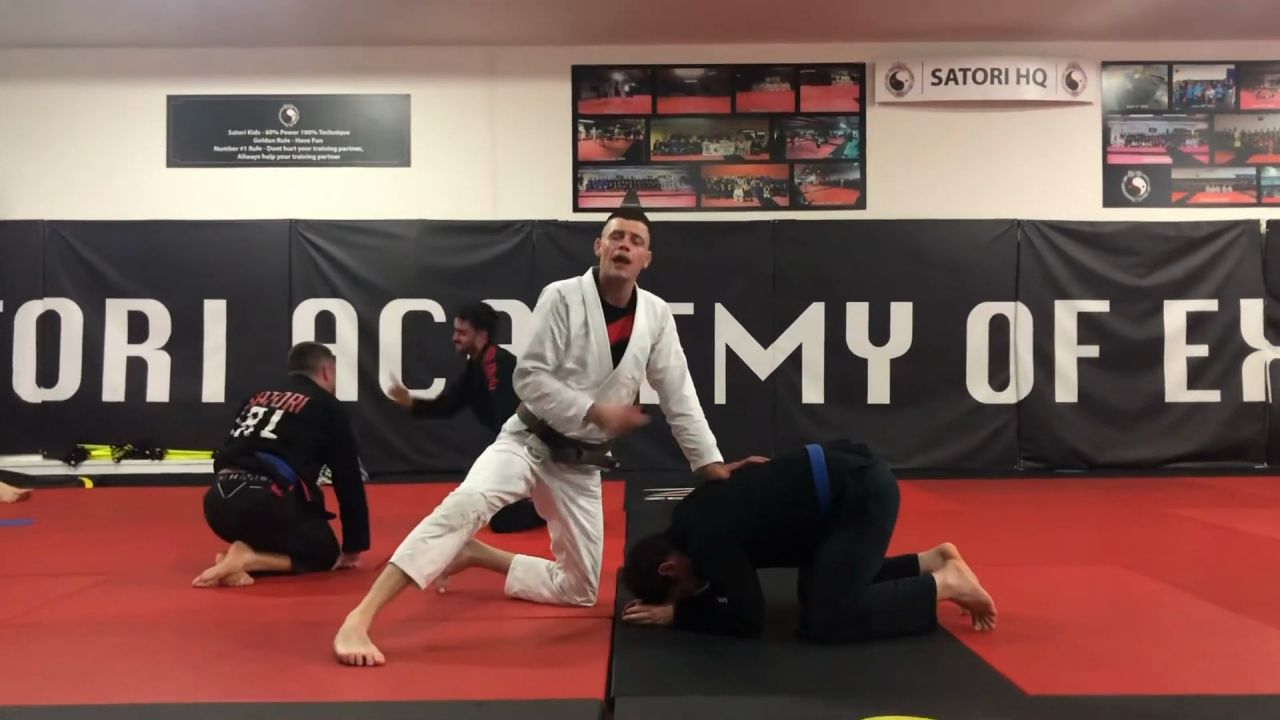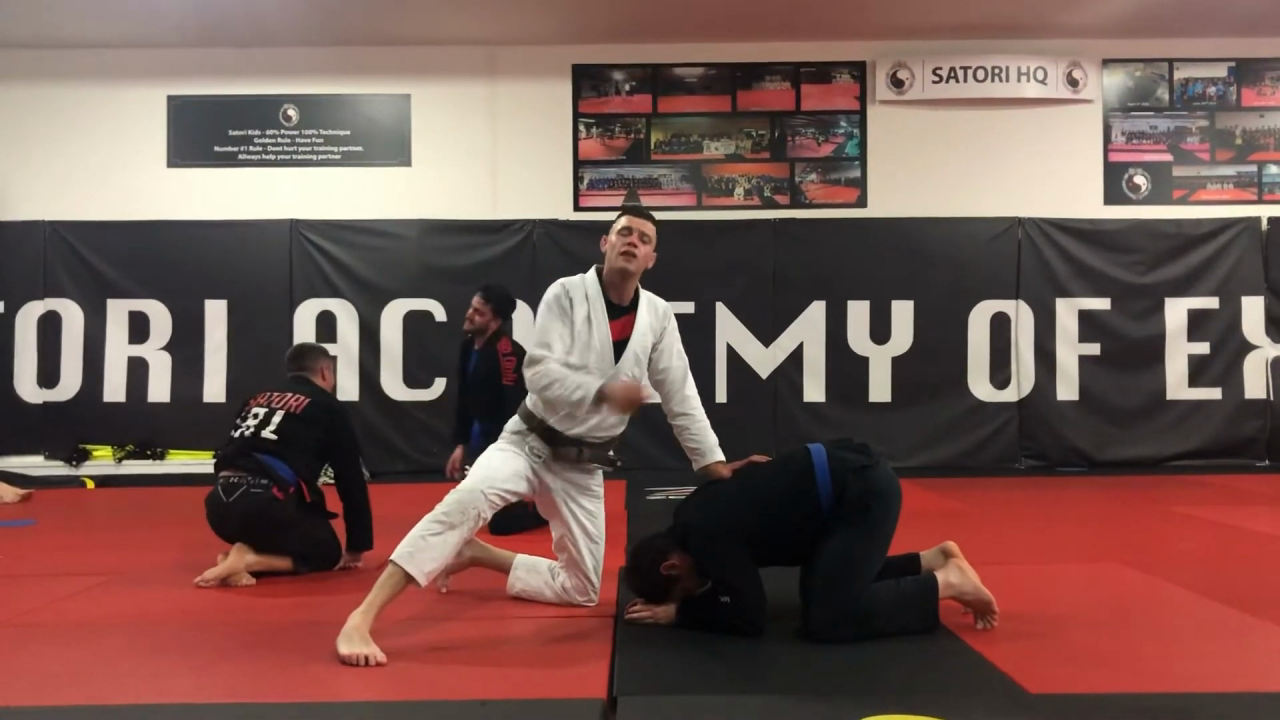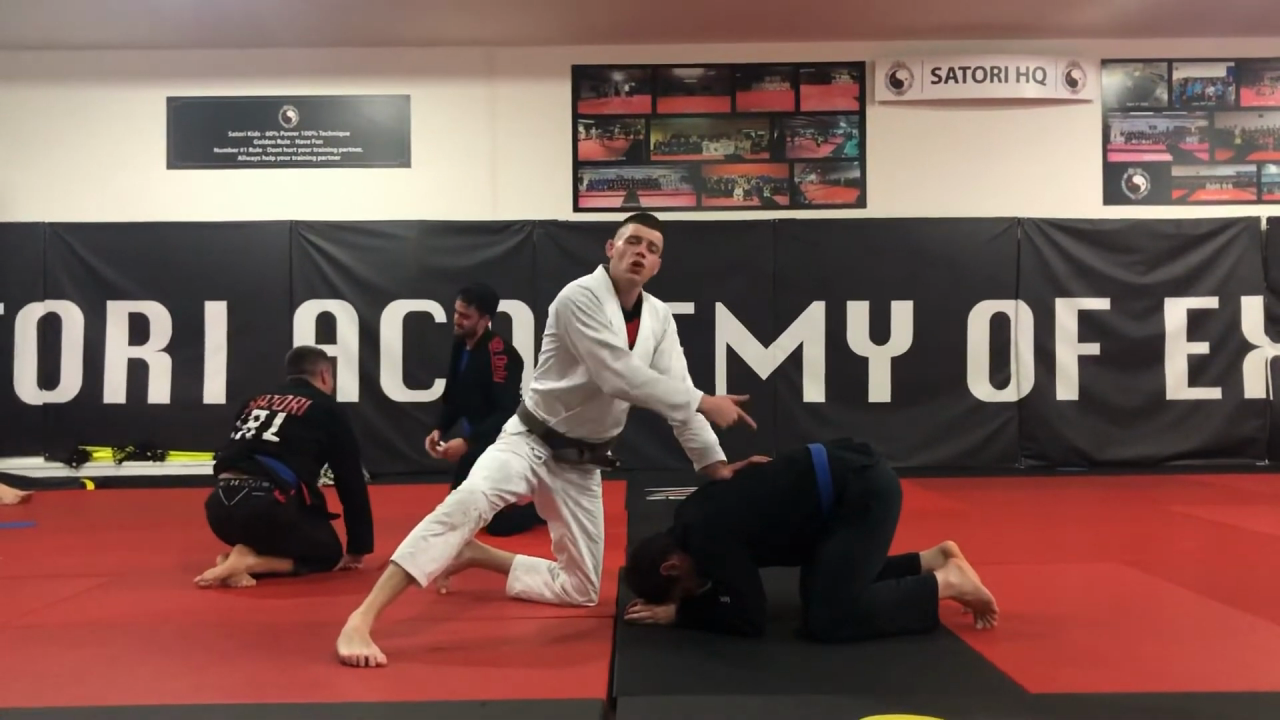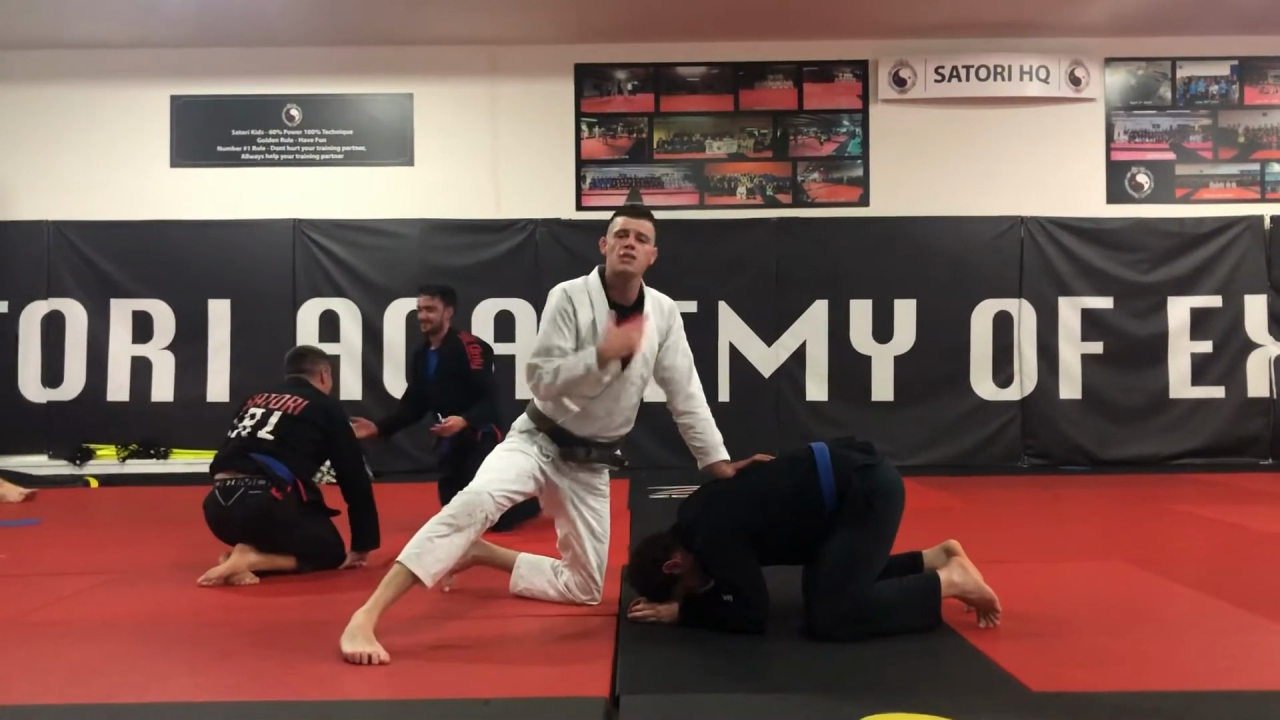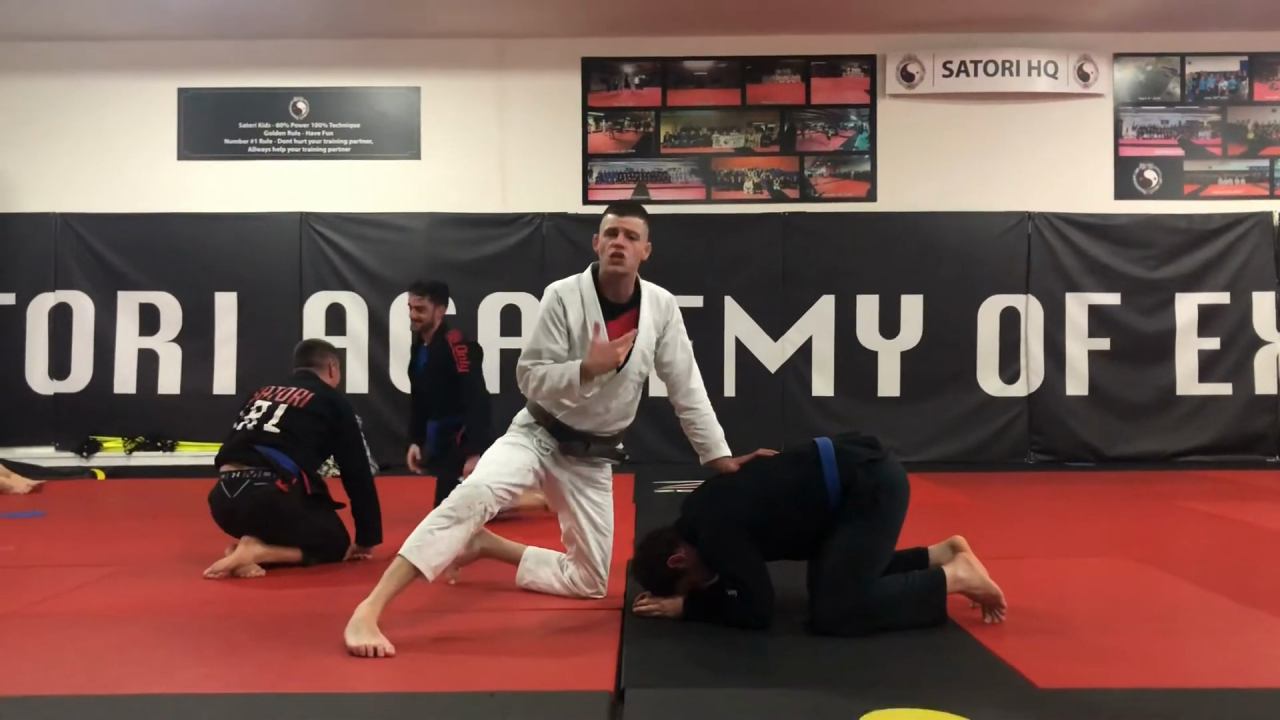
dt=0.5s
person 1, frame 1
left shoulder: (656, 314)
right shoulder: (563, 297)
left elbow: (679, 396)
right elbow: (530, 379)
left wrist: (713, 465)
right wrist: (593, 411)
left hip: (582, 463)
right hip: (531, 442)
left knee: (580, 591)
right knee: (467, 504)
left ankle: (472, 555)
right ankle: (359, 620)
person 1, frame 2
left shoulder: (658, 315)
right shoulder: (567, 293)
left elbow: (681, 396)
right elbow: (539, 370)
left wrist: (716, 464)
right wrist: (602, 392)
left hip: (583, 463)
right hip: (532, 440)
left knee: (581, 590)
right knee: (466, 502)
left ankle: (474, 554)
right ankle: (361, 619)
person 1, frame 3
left shoulder: (659, 317)
right shoulder: (580, 297)
left elbow: (675, 388)
right elbow: (622, 376)
left wrist: (716, 465)
right wrist: (703, 403)
left hip: (581, 462)
right hip: (531, 441)
left knee: (582, 589)
right knee: (468, 502)
left ankle: (473, 555)
right ankle: (361, 620)
person 1, frame 4
left shoulder: (663, 312)
right shoulder: (570, 297)
left elbow: (686, 393)
right elbow: (540, 378)
left wrist: (720, 463)
right wrist: (602, 354)
left hip: (590, 461)
right hip: (540, 439)
left knee: (585, 588)
right knee: (476, 502)
left ankle: (477, 553)
right ankle: (365, 618)
person 1, frame 5
left shoulder: (662, 306)
right shoulder: (564, 296)
left elbow: (687, 389)
right elbow: (531, 379)
left wrist: (722, 459)
right wrist: (588, 368)
left hip: (592, 456)
right hip: (539, 434)
left knee: (590, 583)
right knee: (475, 495)
left ankle: (484, 546)
right ankle: (369, 610)
person 2, frame 1
left shoulder: (704, 537)
right shoulder: (690, 520)
left elbow: (747, 618)
right elbow: (732, 588)
left wrist: (673, 612)
right wrist: (669, 600)
left hip: (862, 492)
right hip: (848, 479)
left knee: (825, 619)
right knee: (817, 590)
left ankle: (944, 584)
right ankle: (933, 560)
person 2, frame 2
left shoulder: (706, 536)
right shoulder: (692, 520)
left elbow: (750, 618)
right elbow: (734, 588)
left wrist: (676, 611)
right wrist: (671, 599)
left hip: (864, 490)
right hip: (850, 477)
left knee: (826, 619)
right knee: (821, 589)
left ankle: (946, 582)
right ankle: (934, 560)
person 2, frame 3
left shoulder: (707, 537)
right shoulder: (691, 519)
left elbow: (750, 618)
right elbow: (732, 586)
left wrist: (676, 611)
right wrist: (666, 599)
left hip: (865, 490)
right hip: (850, 478)
left knee: (826, 619)
right knee: (820, 588)
left ankle: (946, 582)
right ankle: (935, 559)
person 2, frame 4
left shoulder: (710, 536)
right shoulder: (694, 518)
left elbow: (752, 615)
right elbow: (738, 586)
left wrist: (679, 610)
right wrist: (673, 598)
left hip: (867, 489)
right hip: (853, 477)
left knee: (828, 618)
right knee: (825, 586)
left ankle: (949, 580)
right ankle: (937, 558)
person 2, frame 5
left shoulder: (714, 530)
right shoulder: (699, 512)
left elbow: (757, 610)
right elbow: (743, 581)
left wrist: (684, 604)
right wrist: (677, 592)
left hip: (872, 484)
right hip: (858, 472)
left knee: (832, 612)
right knee: (827, 582)
left ankle: (954, 577)
right ankle: (943, 554)
person 3, frame 1
left shoulder: (496, 363)
right shoulder: (476, 364)
left elbow: (504, 416)
right elbow: (450, 405)
right wrist: (412, 403)
left knee: (502, 519)
person 3, frame 2
left shoulder: (507, 353)
right shoulder: (469, 346)
left elbow: (514, 413)
right wrist: (461, 444)
right hip: (484, 438)
left knee: (501, 522)
person 3, frame 3
left shoulder: (500, 354)
right shoulder: (460, 347)
left elbow: (506, 412)
right elbow: (453, 398)
left wrist: (466, 441)
right wrist: (439, 429)
left hip: (499, 442)
right hip: (475, 441)
left knee: (498, 523)
person 3, frame 4
left shoulder: (468, 346)
right shoulder: (421, 356)
left elbow: (491, 400)
right elbow: (413, 405)
left wrist: (464, 420)
right wrist: (379, 428)
left hip: (480, 440)
right hip: (452, 444)
left knee: (495, 518)
left ankle: (540, 500)
person 3, frame 5
left shoulder: (456, 345)
right shoulder: (420, 347)
left elbow: (477, 401)
right elbow: (419, 402)
left wrist: (474, 453)
right wrist: (415, 441)
left hip: (462, 438)
right hip: (443, 438)
left ankle: (519, 499)
person 4, frame 1
left shoulder: (257, 398)
right shoulder: (328, 407)
right elbow: (348, 478)
right wrist: (353, 546)
left hip: (220, 501)
right hip: (264, 502)
right knee: (326, 554)
left ankle: (242, 554)
right ankle: (246, 560)
person 4, frame 2
left shoulder: (257, 400)
right shoulder: (329, 408)
right elbow: (351, 479)
right wrist: (356, 547)
left hip: (221, 503)
right hip: (265, 503)
right knee: (327, 554)
left ankle: (243, 555)
right ankle: (247, 560)
person 4, frame 3
left shoulder: (256, 402)
right shoulder: (328, 410)
right elbow: (351, 482)
right wrist: (357, 548)
left hip: (222, 505)
right hip: (267, 505)
right knee: (328, 554)
left ankle: (243, 556)
right ankle: (248, 562)
person 4, frame 4
left shoulder: (254, 401)
right shoulder: (326, 409)
right elbow: (354, 479)
right wrist: (363, 545)
left hip: (219, 506)
right hip: (265, 503)
right knee: (331, 552)
left ankle: (245, 552)
right ankle: (250, 559)
person 4, frame 5
left shoulder: (261, 393)
right shoulder: (333, 402)
right elbow: (358, 473)
right wrist: (366, 539)
left hip: (225, 497)
right hip: (271, 495)
right knee: (336, 544)
left ankle: (249, 547)
right ankle: (256, 551)
